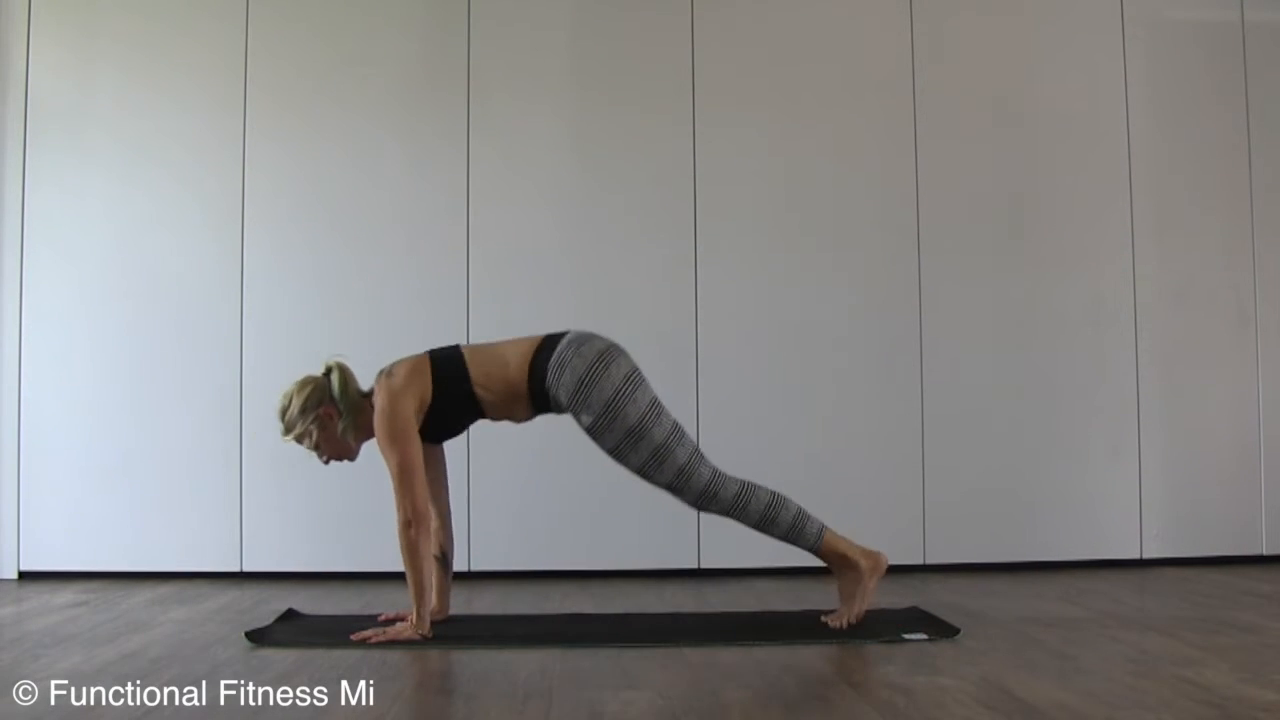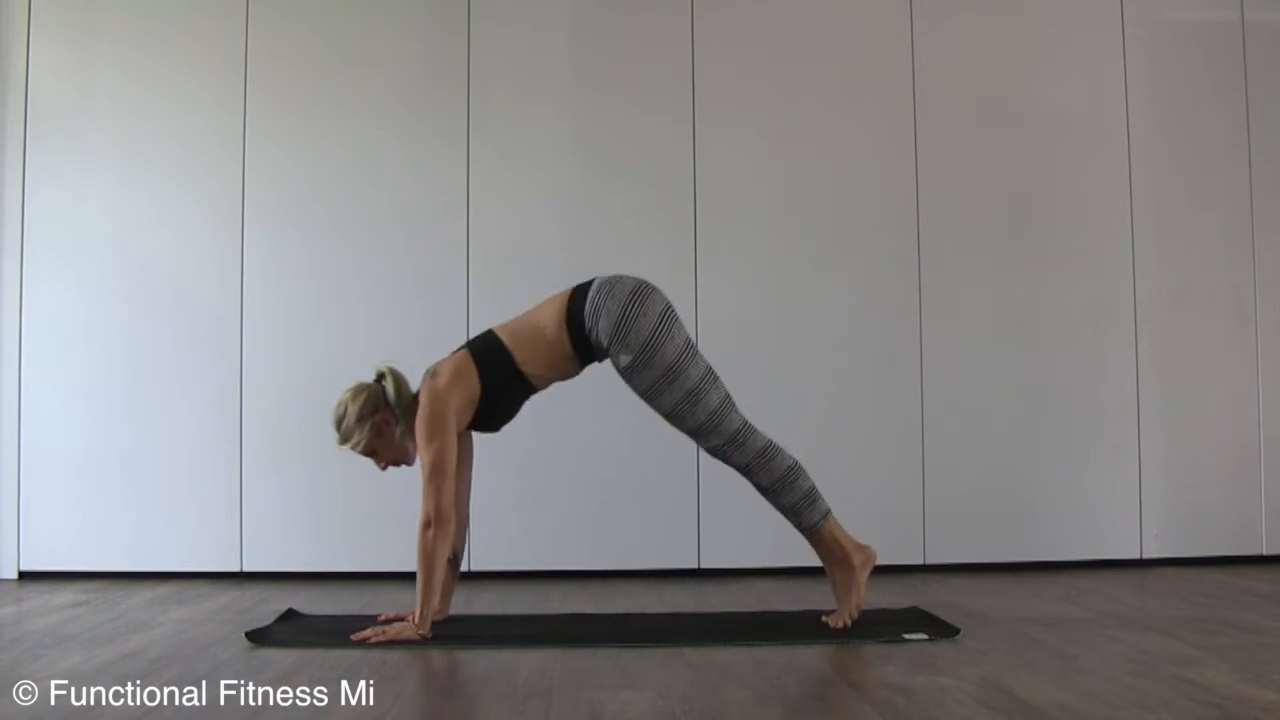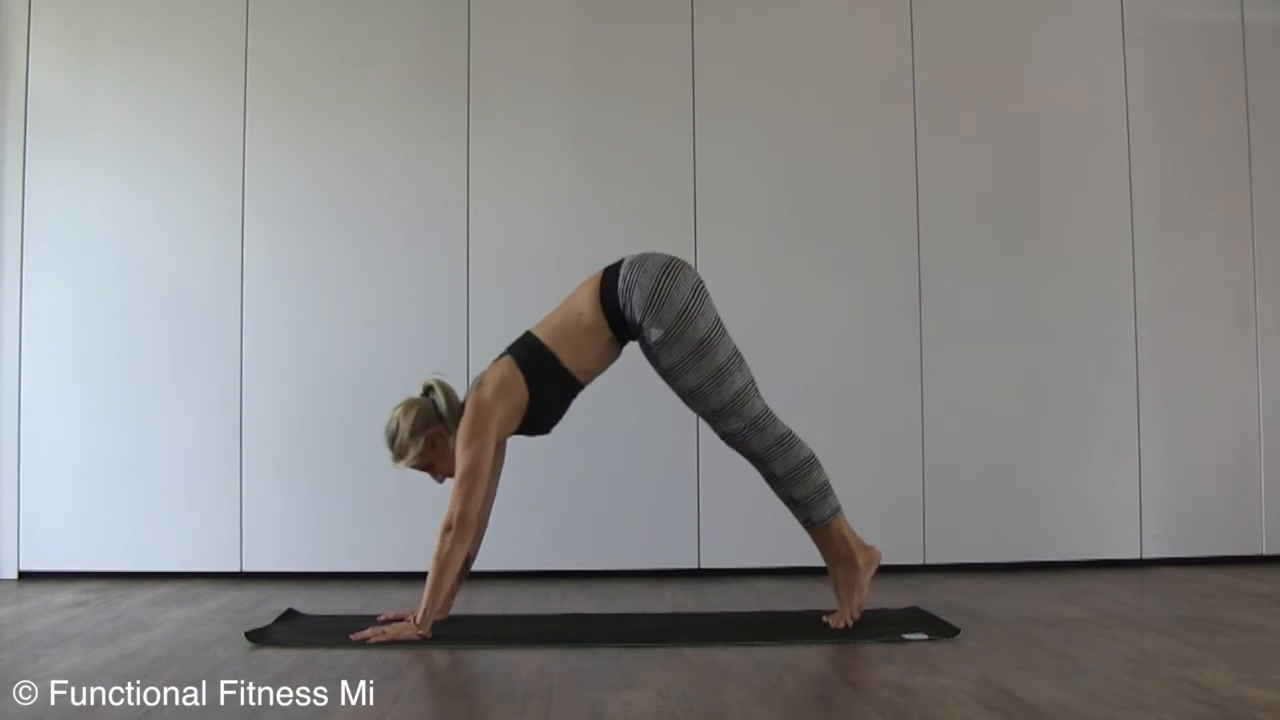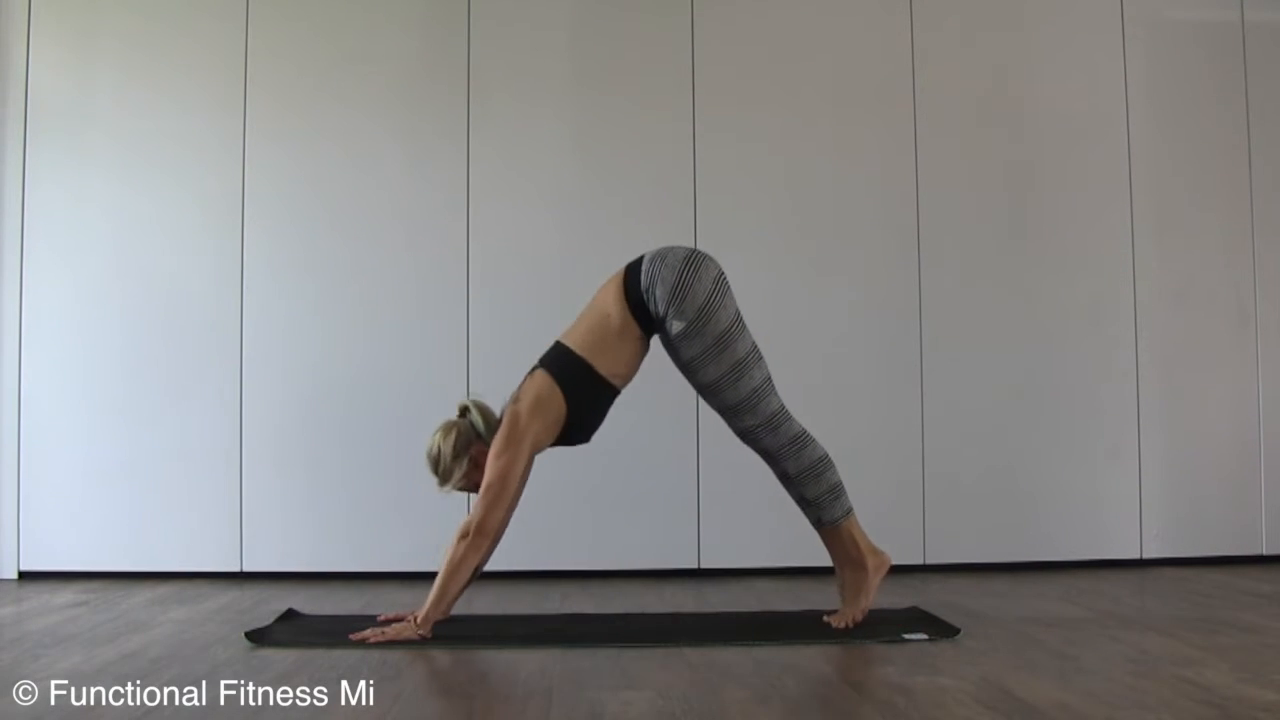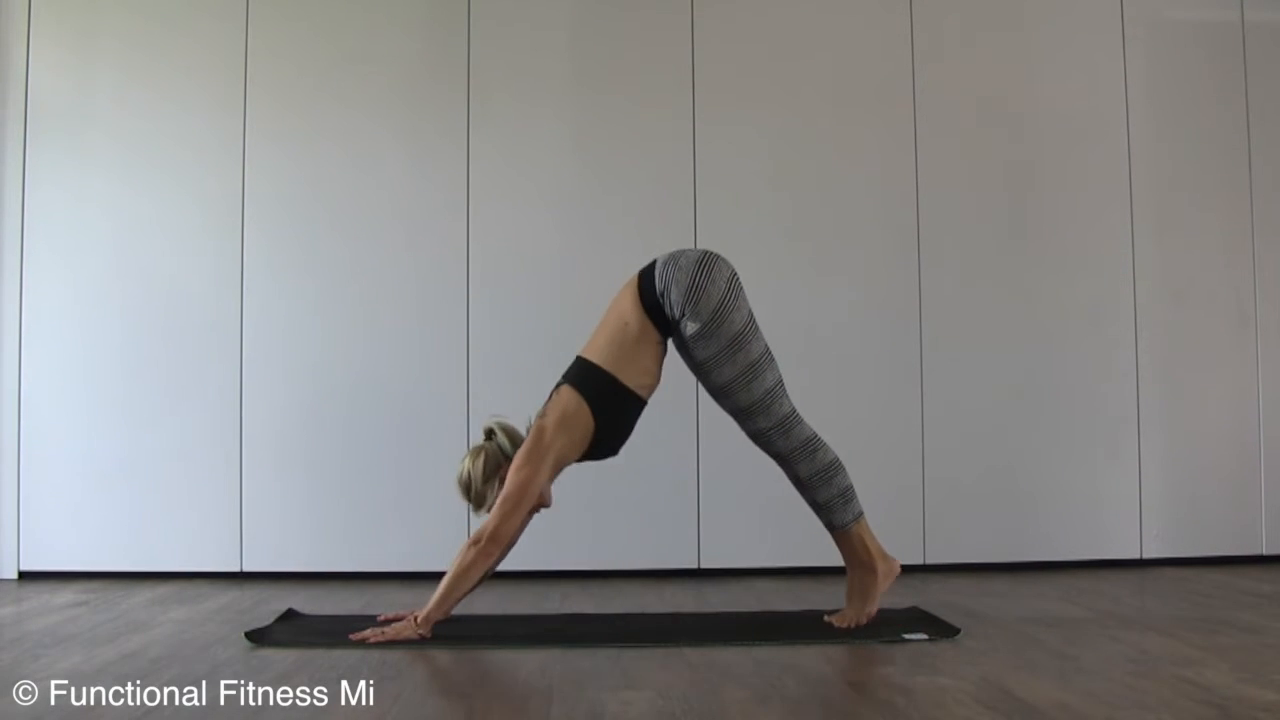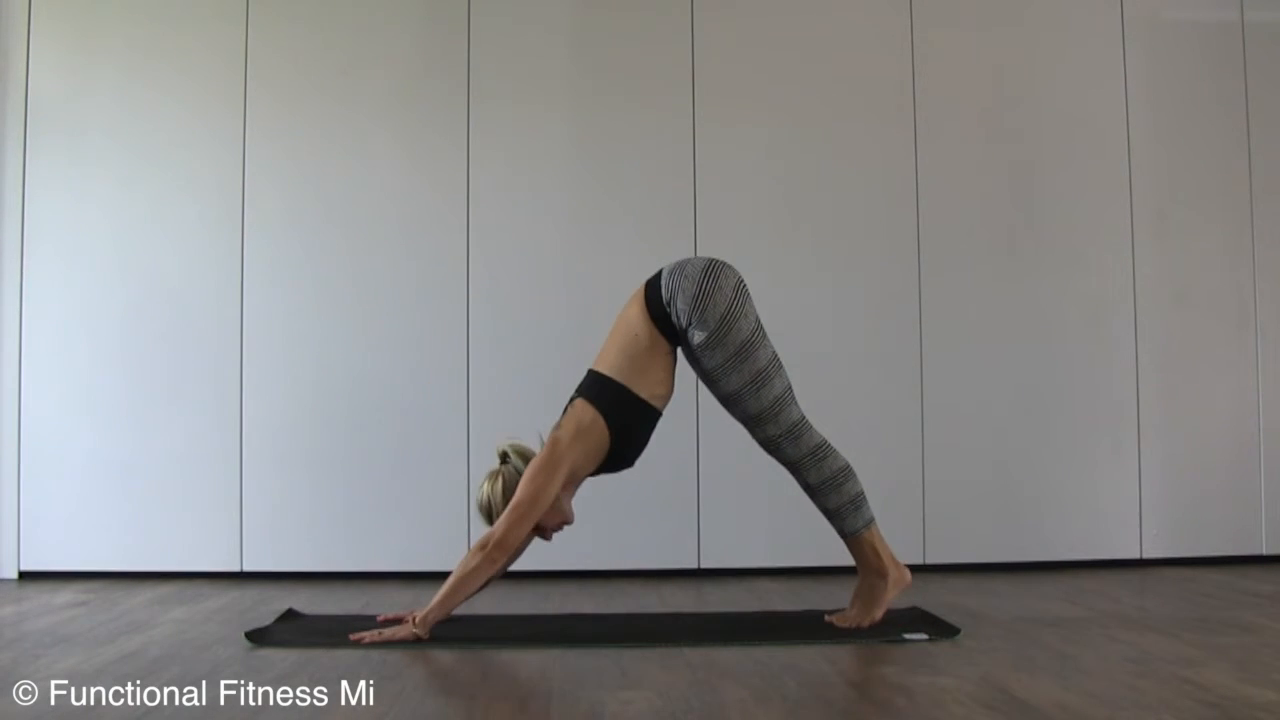
dt=0.2s
person 1, frame 1
left shoulder: (390, 404)
right shoulder: (411, 411)
left elbow: (415, 519)
right elbow: (437, 514)
left wrist: (416, 617)
right wrist: (435, 602)
left hip: (585, 369)
right hip: (579, 366)
left knee: (703, 484)
right knee: (700, 487)
left ankle: (854, 559)
right ankle: (844, 561)
person 1, frame 2
left shoulder: (437, 404)
right shoulder: (455, 407)
left elbow: (437, 520)
right elbow: (454, 517)
left wrist: (418, 622)
right wrist: (435, 604)
left hip: (622, 313)
right hip: (619, 316)
left knee: (731, 438)
right knee: (728, 444)
left ankle: (846, 554)
right ankle: (838, 557)
person 1, frame 3
left shoulder: (485, 415)
right shoulder: (486, 414)
left elbow: (458, 525)
right elbow: (469, 523)
left wrist: (421, 622)
right wrist: (435, 606)
left hip: (653, 292)
right hip: (647, 298)
left knee: (752, 426)
right knee: (745, 433)
left ankle: (850, 552)
right ankle: (841, 557)
person 1, frame 4
left shoulder: (521, 428)
right shoulder: (525, 426)
left elbow: (476, 533)
right elbow: (483, 533)
left wrist: (421, 622)
right wrist: (430, 608)
left hip: (674, 286)
right hip: (664, 294)
left knee: (766, 425)
right knee: (762, 431)
left ankle: (860, 554)
right ankle: (850, 558)
person 1, frame 5
left shoulder: (548, 444)
right shoulder: (550, 443)
left elbow: (488, 541)
right elbow: (493, 543)
left wrist: (422, 621)
right wrist: (429, 609)
left hip: (690, 284)
right hip: (676, 296)
left knee: (778, 429)
right knee: (773, 435)
left ankle: (870, 559)
right ankle: (863, 560)
person 1, frame 6
left shoulder: (563, 458)
right shoulder: (564, 459)
left elbow: (495, 550)
right elbow: (497, 550)
left wrist: (422, 621)
right wrist: (428, 610)
left hip: (696, 293)
right hip: (684, 302)
left knee: (787, 435)
right knee: (783, 441)
left ankle: (881, 566)
right ankle: (873, 566)
